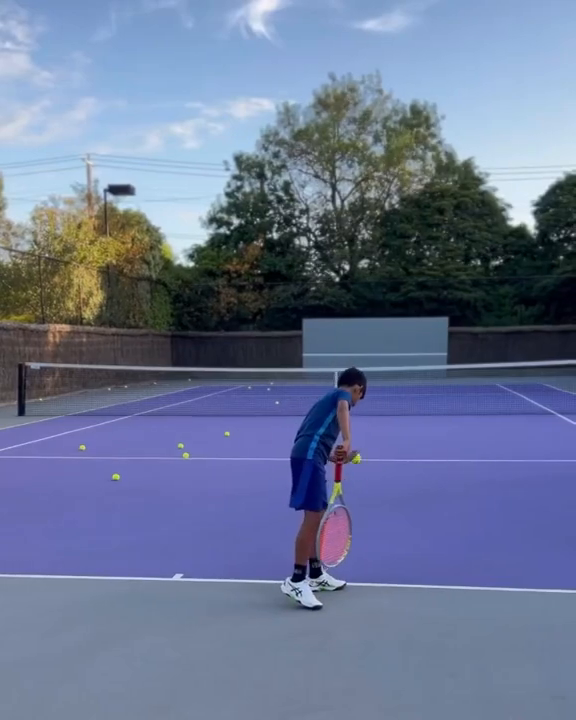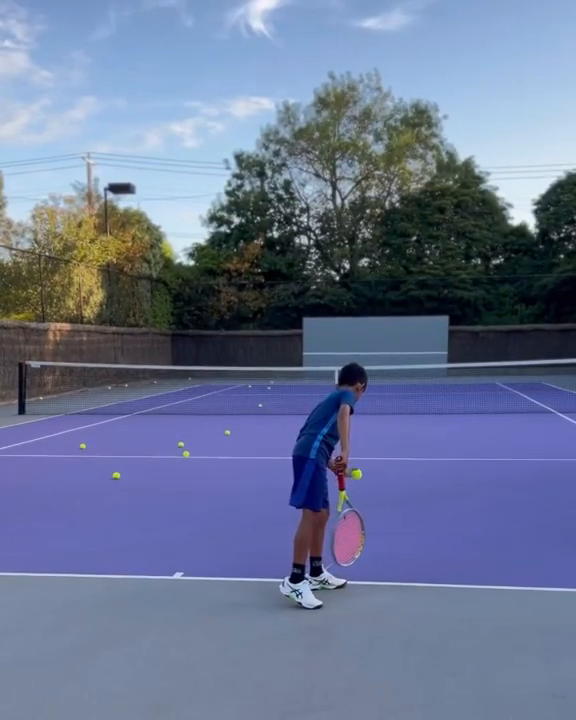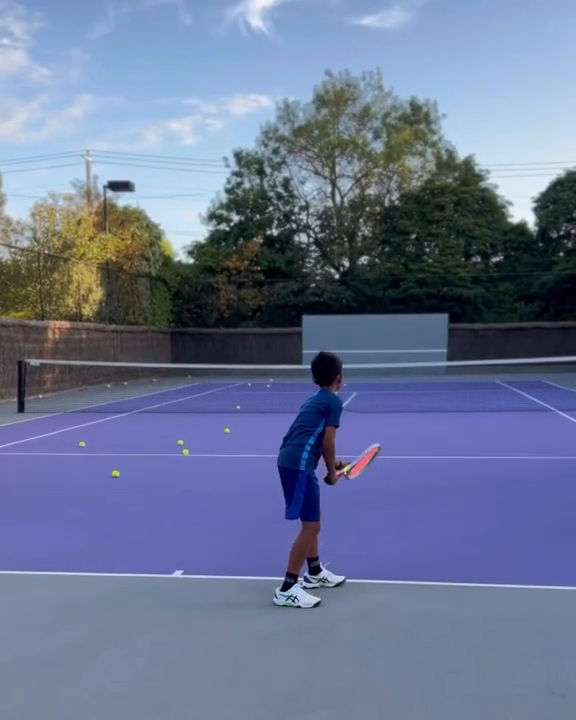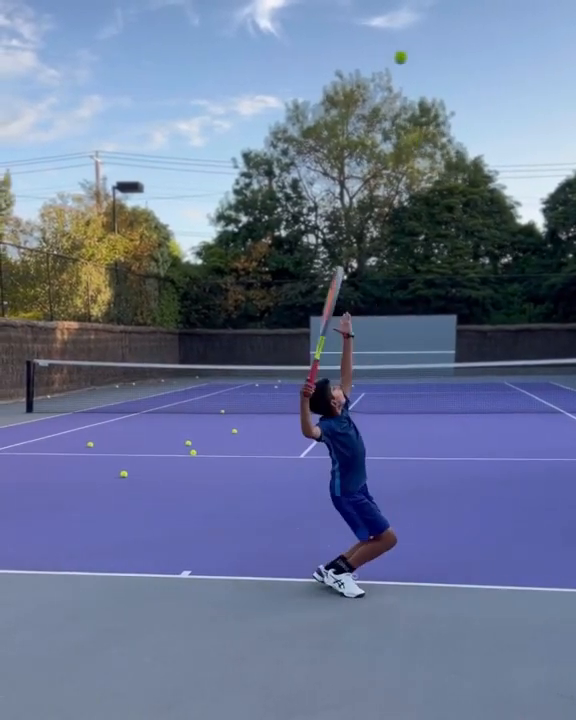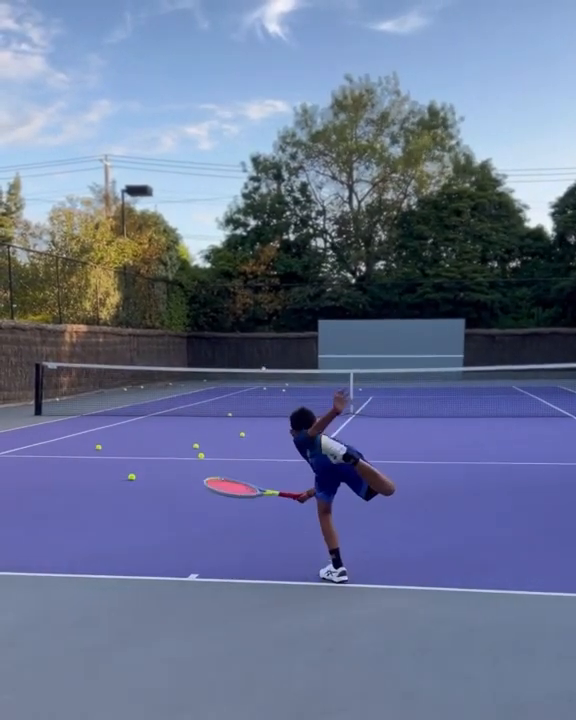
dt=1s
person 1, frame 1
left shoulder: (330, 399)
right shoulder: (343, 395)
right elbow: (342, 409)
left wrist: (338, 456)
right wrist: (347, 440)
left hip: (310, 457)
right hip: (308, 456)
left knee: (320, 515)
right knee: (311, 516)
left ankle: (315, 575)
right ankle: (296, 580)
person 1, frame 2
left shoulder: (333, 398)
right shoulder: (347, 395)
right elbow: (344, 414)
left wrist: (336, 467)
right wrist: (345, 451)
left hip: (311, 455)
right hip: (310, 455)
left knee: (322, 514)
right knee: (310, 515)
left ankle: (316, 573)
right ankle: (294, 581)
person 1, frame 3
left shoulder: (315, 400)
right shoulder: (334, 401)
right elbow: (328, 443)
left wrist: (332, 462)
right wrist: (332, 472)
left hip: (290, 460)
right hip: (299, 464)
left knee: (312, 520)
right knee: (311, 524)
left ankle: (315, 573)
right ankle: (287, 589)
person 1, frame 4
left shoulder: (342, 414)
right shoulder: (329, 426)
left elbow: (347, 373)
right elbow: (308, 431)
left wrist: (348, 337)
right wrist: (305, 400)
left hip: (359, 489)
right hip: (348, 493)
left knee: (378, 539)
right knee: (387, 538)
left ankle: (331, 568)
right ankle: (337, 571)
person 1, frame 5
left shoulder: (301, 439)
right shoulder: (319, 440)
left elbow: (318, 428)
left wrist: (334, 412)
right wrist: (310, 493)
left hip: (326, 463)
right hip: (345, 462)
left knee: (324, 512)
right knee: (388, 489)
left ankle: (337, 567)
right ankle: (347, 456)
